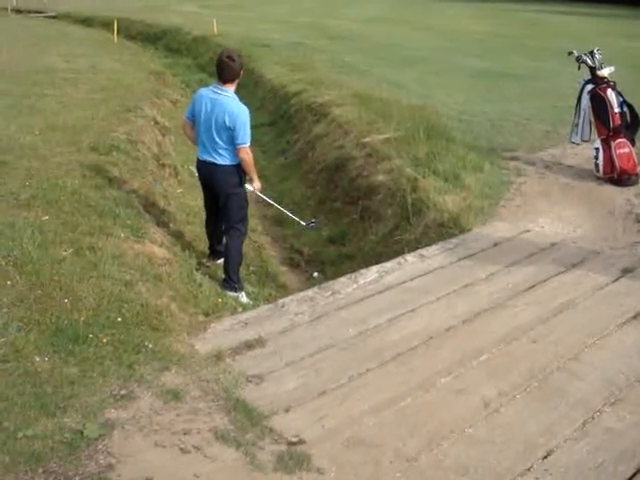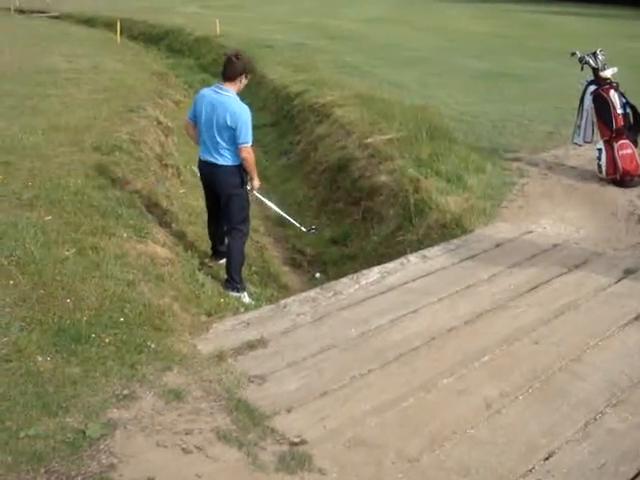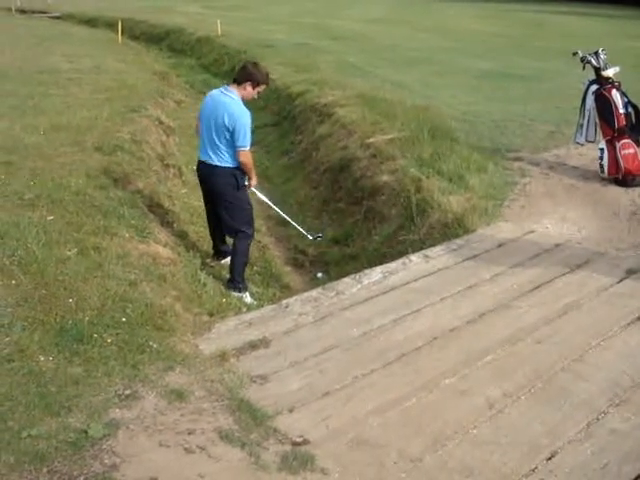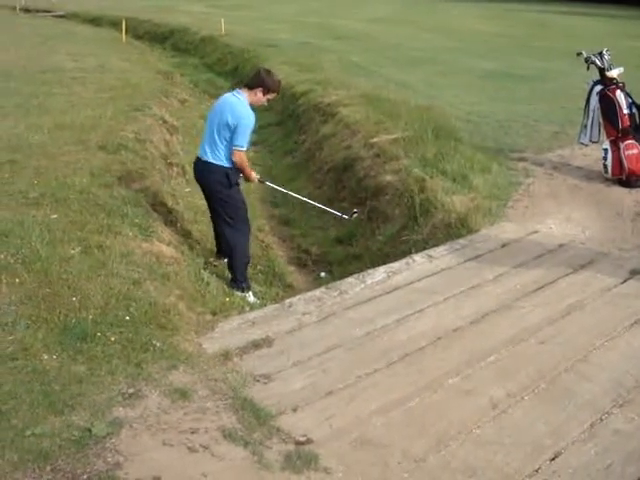
dt=0.4s
person 1, frame 1
left shoulder: (200, 95)
right shoulder: (238, 110)
left elbow: (187, 126)
right elbow: (243, 153)
right wrist: (254, 179)
left hip: (204, 166)
right hip: (228, 173)
left knee: (213, 213)
right knee: (236, 227)
left ankle: (215, 252)
right ankle: (232, 283)
person 1, frame 2
left shoulder: (202, 96)
right shoulder: (240, 110)
left elbow: (190, 126)
right elbow: (245, 153)
right wrist: (254, 177)
left hip: (205, 166)
right hip: (230, 173)
left knee: (215, 214)
right knee: (238, 228)
left ankle: (218, 252)
right ankle: (234, 283)
person 1, frame 3
left shoulder: (211, 96)
right shoulder: (240, 113)
left elbow: (200, 127)
right elbow: (243, 156)
right wrist: (252, 176)
left hip: (204, 167)
right hip: (225, 174)
left knee: (215, 214)
right knee: (244, 229)
left ankle: (220, 252)
right ankle: (236, 284)
person 1, frame 4
left shoulder: (225, 98)
right shoulder: (245, 114)
right elbow: (237, 156)
left wrist: (242, 169)
right wrist: (249, 174)
left hip: (202, 165)
right hip: (218, 173)
left knee: (220, 213)
right knee: (239, 227)
left ankle: (223, 251)
right ankle: (239, 283)
person 2, frame 1
left shoulder: (610, 88)
right shoulder: (593, 92)
left elbow: (624, 105)
right elbow: (603, 115)
right wrist: (612, 128)
left hip: (618, 126)
right hip: (607, 130)
right ankle: (620, 173)
person 2, frame 2
left shoulder: (613, 89)
right shoulder: (596, 94)
left elbow: (627, 107)
right elbow: (605, 116)
right wrist: (614, 129)
left hip: (621, 127)
right hip: (610, 132)
right ankle: (623, 175)
person 2, frame 3
left shoulder: (614, 88)
right shoulder: (598, 93)
right elbow: (607, 115)
right wrist: (616, 128)
left hip: (622, 127)
right hip: (612, 130)
right ankle: (624, 174)
person 2, frame 4
left shoulder: (619, 88)
right shoulder: (602, 93)
right elbow: (611, 115)
right wrist: (620, 129)
left hip: (626, 127)
right hip: (616, 130)
right ankle: (629, 174)
